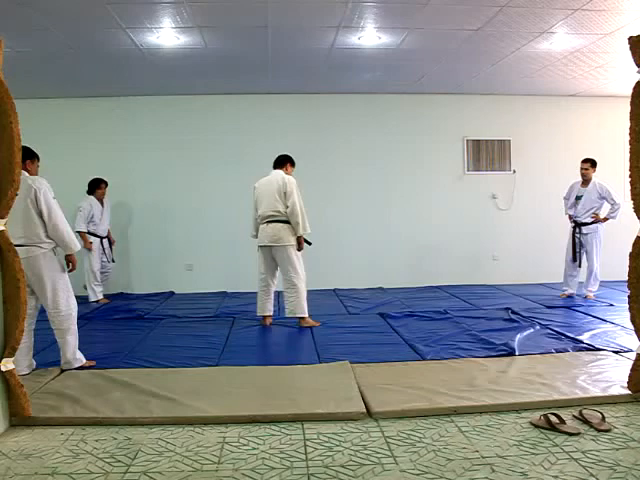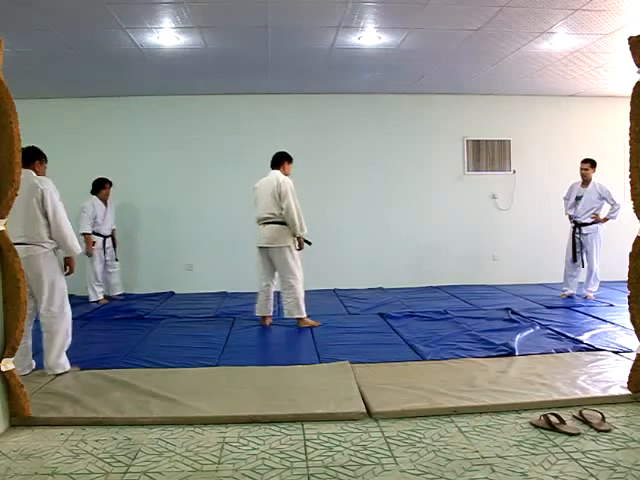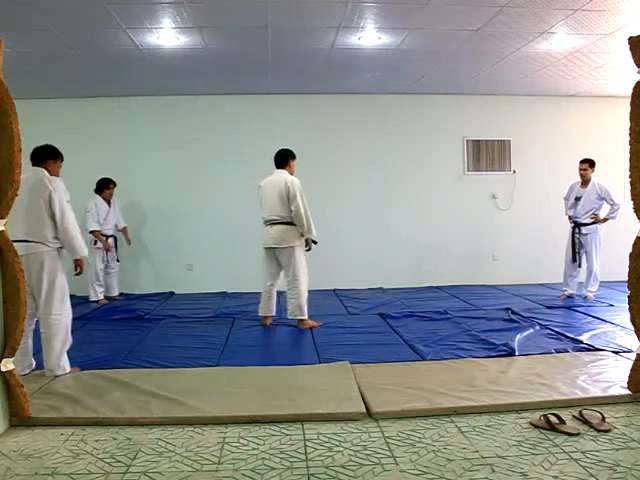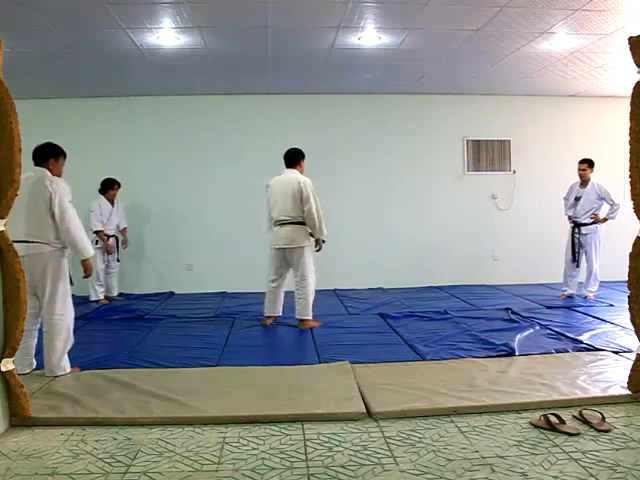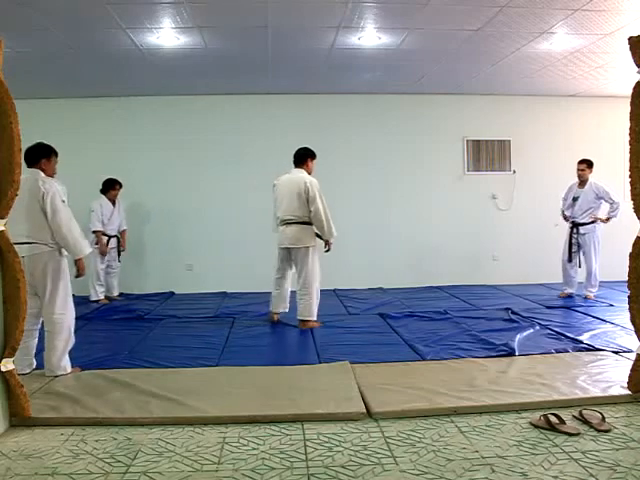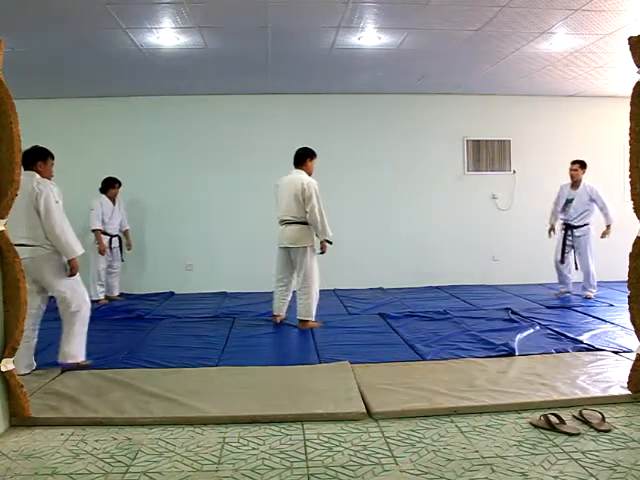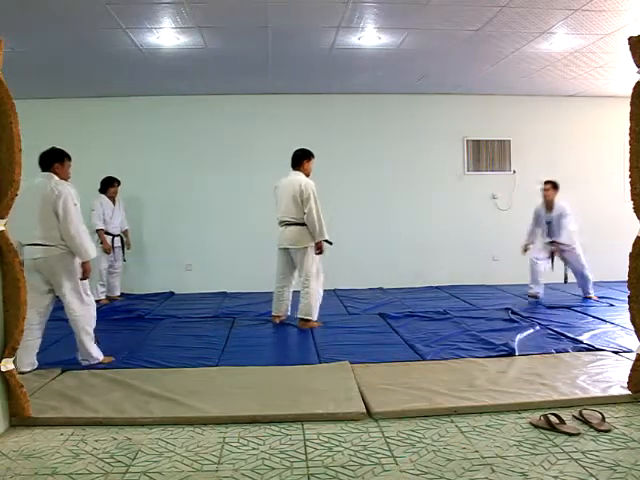
dt=0.3s
person 1, frame 1
right shoulder: (36, 184)
left elbow: (5, 223)
right elbow: (55, 220)
right wrist: (70, 250)
right hip: (39, 255)
right knee: (62, 307)
left ankle: (20, 364)
right ankle: (72, 359)
person 1, frame 2
right shoulder: (42, 184)
left elbow: (4, 223)
right elbow: (58, 221)
right wrist: (70, 253)
right hip: (39, 255)
right knee: (56, 310)
left ankle: (20, 364)
right ankle: (56, 363)
person 1, frame 3
right shoulder: (52, 185)
left elbow: (7, 220)
right elbow: (66, 223)
left wrist: (14, 247)
right wrist: (78, 255)
left hip: (15, 254)
right hip: (43, 253)
right knee: (54, 312)
left ankle: (21, 364)
right ankle: (57, 366)
person 1, frame 4
left shoulder: (18, 184)
right shoulder: (54, 185)
left elbow: (10, 221)
right elbow: (69, 224)
left wrist: (13, 250)
right wrist: (85, 256)
left hip: (19, 254)
right hip: (46, 254)
left knee: (26, 312)
right knee: (57, 312)
left ankle: (21, 364)
right ankle: (57, 366)
person 1, frame 5
right shoulder: (48, 186)
left elbow: (10, 224)
right elbow: (63, 224)
left wrist: (14, 251)
right wrist: (79, 255)
left hip: (19, 255)
right hip: (45, 254)
left knee: (27, 313)
right knee: (58, 313)
left ankle: (21, 363)
right ankle: (57, 365)
person 1, frame 6
right shoulder: (44, 188)
left elbow: (9, 226)
right elbow: (57, 225)
right wrist: (72, 255)
left hip: (19, 257)
right hip: (45, 255)
left knee: (26, 313)
right knee: (77, 302)
left ankle: (22, 363)
right ankle: (72, 355)
person 1, frame 7
left shoulder: (28, 190)
right shoulder: (63, 190)
left elbow: (19, 227)
right elbow: (73, 228)
left wrist: (23, 256)
right wrist: (86, 258)
left hip: (32, 256)
right hip: (59, 255)
left knee: (33, 311)
right knee: (81, 306)
left ankle: (24, 362)
right ankle: (90, 355)
person 2, frame 1
left shoulder: (259, 184)
right shoulder: (287, 180)
left elbow: (256, 212)
right elbow: (295, 209)
left wrist: (258, 234)
right wrist: (300, 234)
left hip: (264, 233)
right hip: (282, 232)
left knee: (266, 277)
right knee: (294, 276)
left ankle: (266, 316)
right ankle: (302, 317)
person 2, frame 2
left shoulder: (259, 184)
right shoulder: (283, 181)
right elbow: (291, 210)
right wrist: (299, 234)
left hip: (263, 234)
right hip: (280, 234)
left knee: (266, 278)
right knee: (292, 276)
left ankle: (265, 316)
right ankle: (301, 317)
person 2, frame 3
left shoulder: (264, 183)
right shoulder: (292, 181)
right elbow: (300, 211)
right wrist: (308, 235)
left hip: (270, 234)
right hip: (288, 234)
left knee: (270, 277)
right knee: (297, 278)
left ankle: (267, 315)
right ankle: (302, 318)
person 2, frame 4
left shoulder: (273, 182)
right shoulder: (303, 181)
right elbow: (312, 211)
right wrist: (318, 235)
left hip: (278, 234)
right hip: (297, 234)
left knee: (275, 277)
right knee: (304, 278)
left ankle: (269, 316)
right ankle: (304, 319)
person 2, frame 5
left shoulder: (279, 181)
right shoulder: (309, 182)
right elbow: (319, 212)
right wrist: (327, 236)
left hip: (283, 233)
right hip: (302, 234)
left knee: (281, 275)
right knee: (308, 278)
left ankle: (276, 312)
right ankle: (305, 319)
person 2, frame 6
left shoulder: (282, 182)
right shoulder: (308, 182)
right elbow: (315, 212)
right wrist: (323, 237)
left hip: (284, 233)
right hip: (301, 234)
left knee: (283, 277)
right knee: (307, 278)
left ankle: (278, 313)
right ankle: (305, 319)
person 2, frame 7
left shoulder: (281, 184)
right shoulder: (306, 183)
right elbow: (313, 214)
right wrist: (320, 238)
left hip: (285, 234)
right hip: (302, 234)
left knee: (284, 276)
right knee: (311, 277)
left ankle: (278, 313)
right ankle: (305, 317)
person 3, frame 1
left shoulder: (600, 187)
right shoulder: (574, 186)
left elbow: (616, 204)
right elbow: (566, 199)
left wrist: (605, 218)
right wrist: (569, 213)
left hip: (592, 229)
right hip: (576, 229)
left knee: (593, 262)
right knee: (571, 260)
left ankle: (590, 291)
right ankle: (569, 290)
person 3, frame 2
left shoulder: (600, 188)
right shoulder: (574, 186)
left elbow: (616, 204)
right elbow: (567, 199)
left wrist: (605, 219)
right wrist: (569, 214)
left hip: (592, 230)
right hip: (576, 229)
left knee: (592, 262)
right knee: (571, 260)
left ankle: (590, 291)
right ankle: (569, 290)
person 3, frame 3
left shoulder: (599, 188)
right shoulder: (574, 187)
left elbow: (616, 204)
right elbow: (567, 200)
left wrist: (605, 219)
right wrist: (569, 214)
left hip: (591, 230)
right hip: (576, 229)
left knee: (592, 262)
right knee: (571, 260)
left ankle: (590, 291)
right ankle: (569, 290)
person 3, frame 4
left shoulder: (598, 188)
right shoulder: (573, 187)
left elbow: (615, 204)
right elbow: (566, 200)
left wrist: (604, 219)
right wrist: (568, 214)
left hip: (591, 230)
right hip: (575, 229)
left knee: (592, 262)
right knee: (570, 260)
left ankle: (590, 291)
right ankle: (569, 290)
person 3, frame 5
left shoulder: (597, 188)
right shoulder: (572, 187)
left elbow: (614, 202)
right elbow: (565, 201)
left wrist: (608, 218)
right wrist: (564, 213)
left hip: (589, 229)
right hip: (574, 229)
left knee: (591, 262)
right knee: (568, 260)
left ankle: (590, 291)
right ankle: (569, 289)
person 3, frame 6
left shoulder: (590, 190)
right shoulder: (564, 188)
left elbow: (604, 207)
right elbow: (556, 206)
left wrist: (608, 227)
right wrist: (552, 223)
left hip: (582, 231)
right hip: (566, 230)
left knee: (586, 263)
right knee: (560, 260)
left ankle: (589, 291)
right ankle: (565, 288)
person 3, frame 7
left shoulder: (563, 209)
right shoulder: (539, 210)
left elbow: (567, 229)
right elbow: (534, 227)
left wrist: (560, 246)
right wrist: (529, 243)
left hip: (567, 243)
right hip: (549, 243)
left knee: (581, 269)
right knee: (535, 259)
left ankle: (588, 292)
right ankle: (536, 291)
person 4, frame 1
left shoulder: (105, 203)
right shoulder: (87, 204)
right elbow: (80, 225)
left wrist: (110, 237)
right wrist: (86, 242)
left hip: (104, 241)
right hip: (93, 241)
left knee: (106, 268)
right knee: (94, 269)
left ankle: (93, 288)
right ankle: (96, 296)
person 4, frame 2
left shoulder: (109, 203)
right shoulder: (90, 204)
right elbow: (85, 227)
left wrist: (114, 238)
right wrist: (88, 245)
left hip: (108, 241)
right hip: (96, 241)
left knee: (112, 268)
right knee: (96, 270)
left ankle: (114, 292)
right ankle: (97, 296)
person 4, frame 3
left shoulder: (113, 203)
right shoulder: (94, 204)
left elbow: (120, 221)
right elbow: (92, 226)
left wrist: (126, 235)
right wrist: (103, 242)
left hip: (112, 240)
right hip: (99, 241)
left knee: (112, 268)
right knee: (98, 269)
left ankle: (112, 293)
right ankle: (97, 296)
person 4, frame 4
left shoulder: (117, 204)
right shoulder: (97, 204)
left elbow: (121, 222)
right elbow: (96, 227)
left wrist: (124, 237)
right wrist: (106, 243)
left hip: (113, 240)
right hip: (100, 241)
left knee: (113, 268)
right knee: (99, 269)
left ankle: (112, 293)
right ankle: (98, 296)
person 4, frame 5
left shoulder: (118, 204)
right shoulder: (98, 204)
left elbow: (122, 225)
right elbow: (96, 227)
left wrist: (123, 240)
right wrist: (101, 244)
left hip: (114, 241)
right hip: (102, 241)
left knee: (114, 268)
right knee: (99, 268)
left ankle: (112, 293)
right ankle: (98, 296)
person 4, frame 6
left shoulder: (119, 203)
right shoulder: (98, 203)
left elbow: (124, 224)
right elbow: (96, 225)
left wrist: (128, 239)
right wrist: (100, 243)
left hip: (116, 240)
right hip: (103, 240)
left knee: (115, 268)
right knee: (100, 268)
left ankle: (112, 293)
right ankle: (98, 296)
person 4, frame 7
left shoulder: (119, 203)
right shoulder: (99, 202)
left elbow: (123, 222)
right elbow: (98, 225)
left wrist: (127, 238)
right wrist: (105, 242)
left hip: (118, 240)
right hip: (105, 240)
left knee: (116, 268)
right knee: (102, 268)
left ankle: (113, 293)
right ankle: (100, 296)
